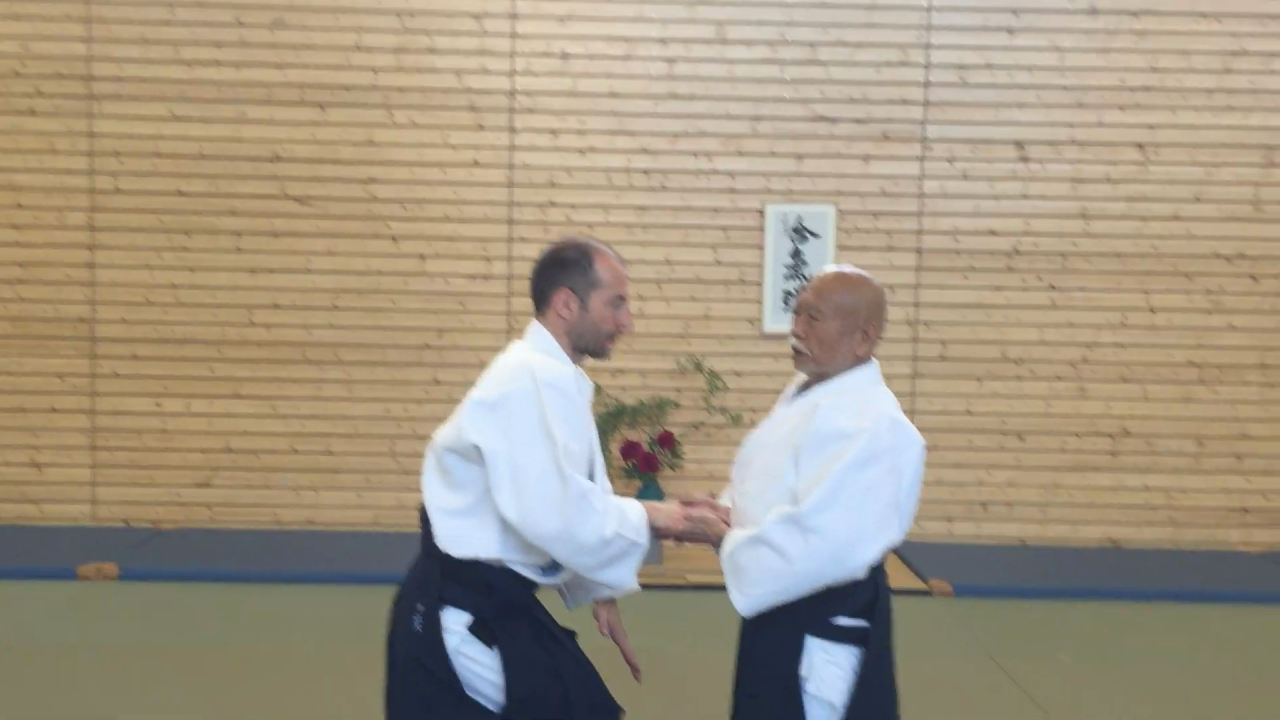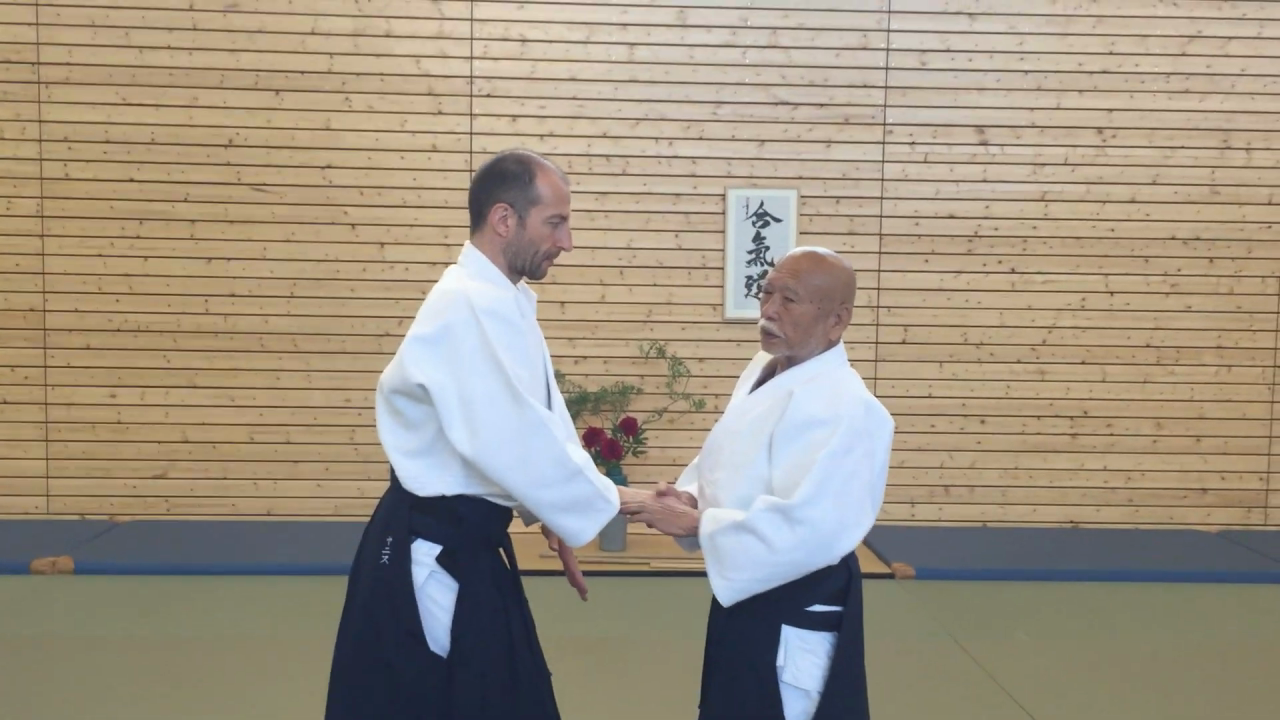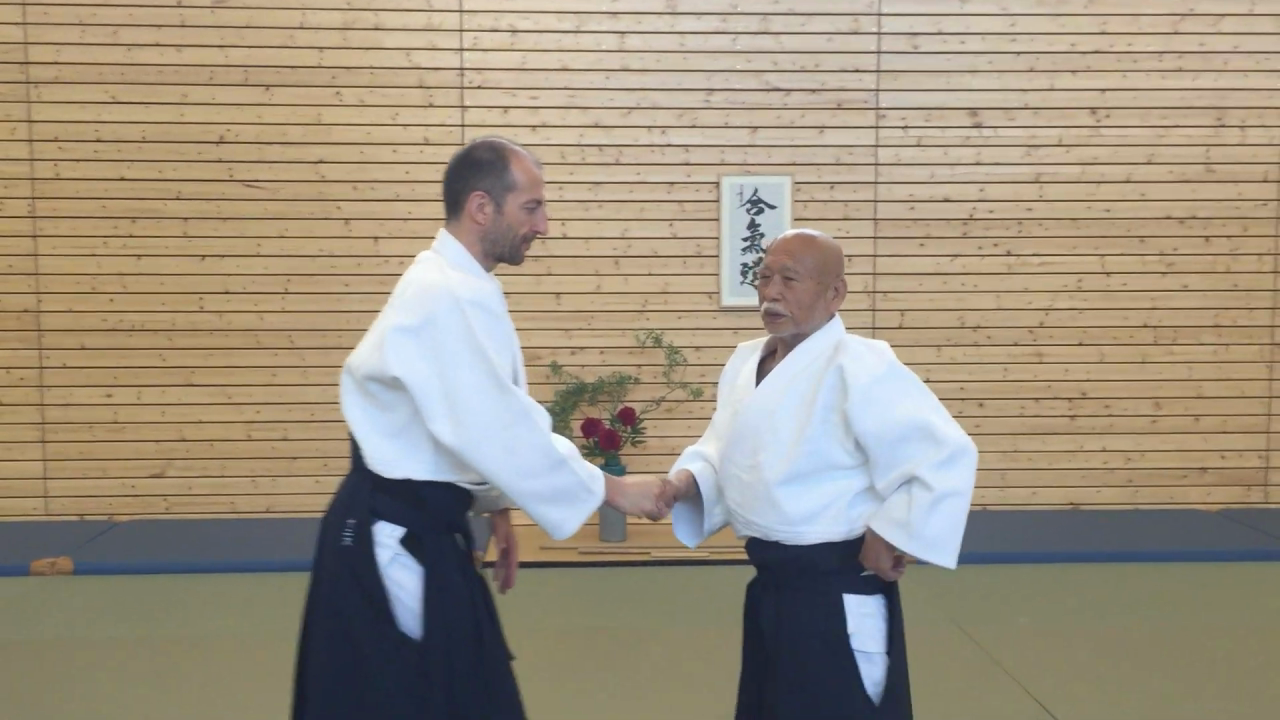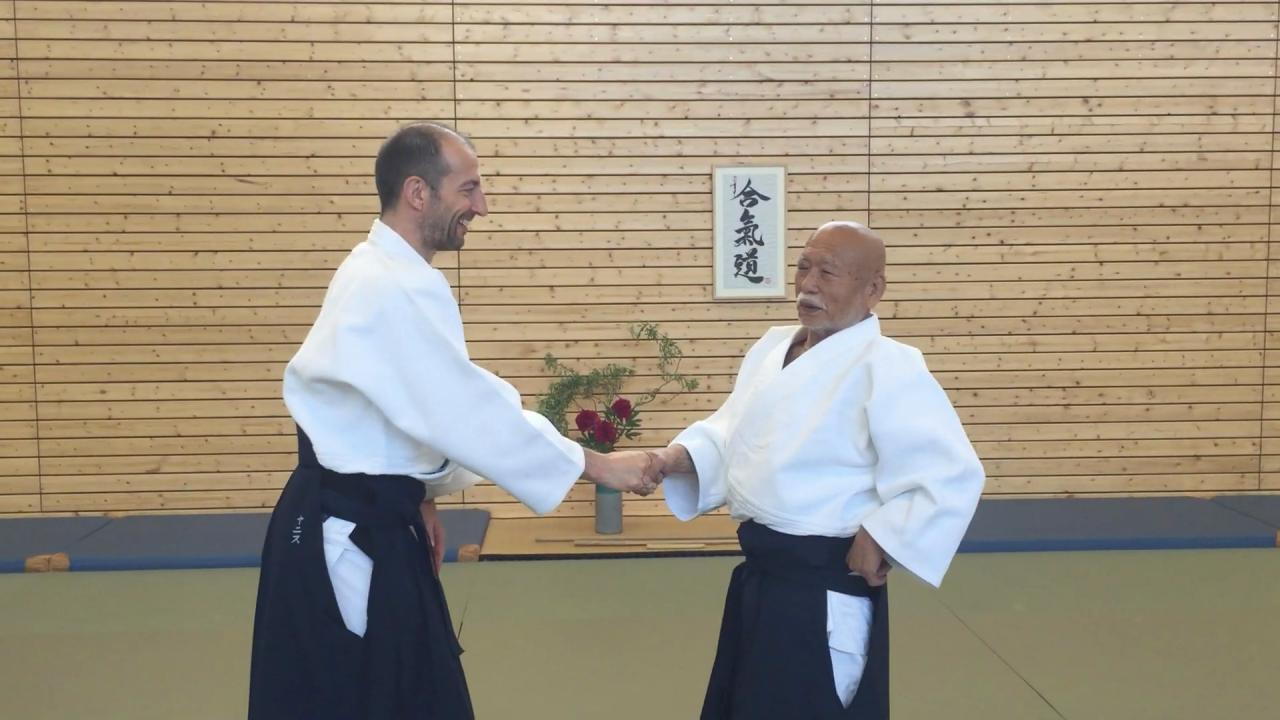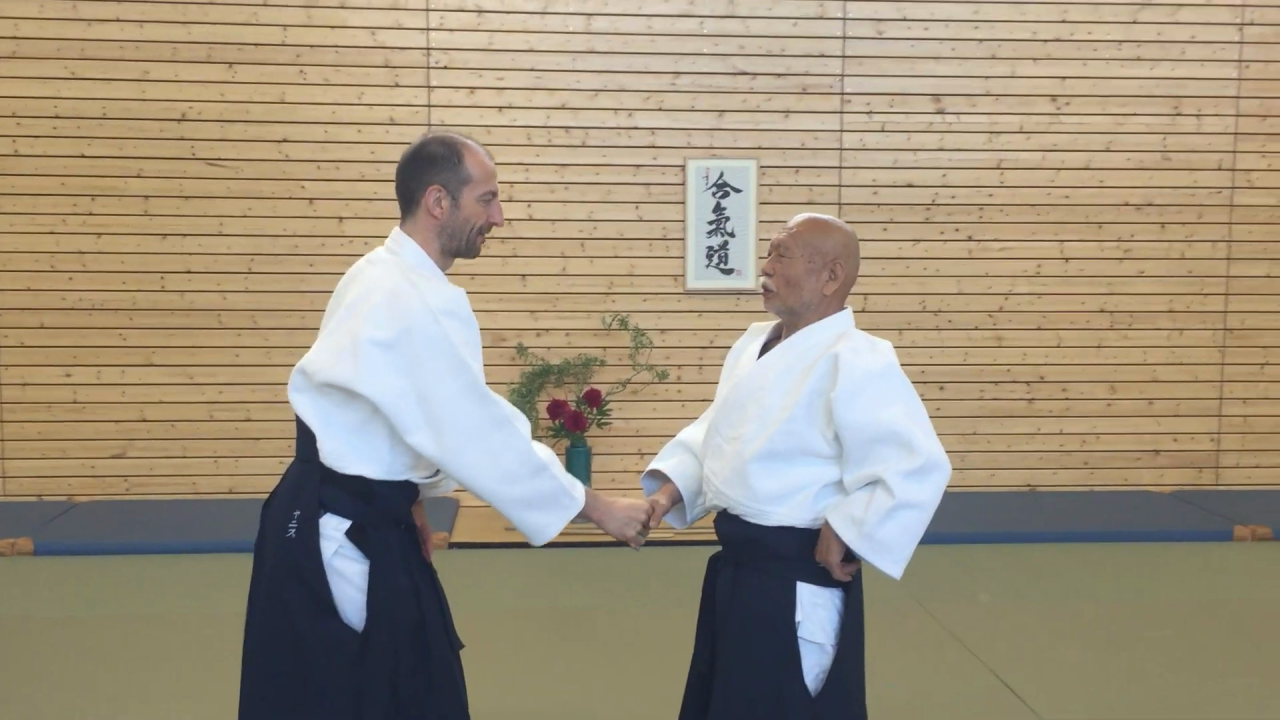
dt=1s
person 1, frame 1
left shoulder: (554, 378)
right shoulder: (531, 380)
left elbow: (577, 498)
right elbow: (552, 517)
left wrist: (599, 592)
right wrist: (645, 518)
left hip: (492, 610)
right hip: (462, 620)
person 1, frame 2
left shoulder: (505, 298)
right shoulder: (472, 304)
left elbow: (537, 425)
right elbow: (518, 440)
left wrist: (553, 521)
right wrist: (615, 499)
left hip: (467, 545)
right hip: (432, 555)
person 1, frame 3
left shoulder: (456, 286)
right shoulder: (448, 297)
right elbow: (499, 430)
left wrist: (497, 512)
right wrist: (612, 491)
left hip: (423, 533)
right hip: (391, 542)
person 1, frame 4
left shoulder: (381, 271)
right shoulder: (396, 289)
right elbow: (470, 411)
left wrist: (417, 498)
right wrist: (597, 465)
left hip: (363, 524)
right hip: (346, 539)
person 1, frame 5
left shoulder: (382, 273)
right shoulder: (422, 302)
right elbow: (480, 435)
left wrist: (402, 499)
right wrist: (598, 508)
left hip: (340, 518)
right hip: (339, 535)
person 2, frame 1
left shoulder: (870, 424)
right shoulder: (808, 391)
left elbow: (826, 547)
left wrist: (724, 535)
right wrist: (729, 510)
left hip: (826, 626)
right hip: (782, 613)
person 2, frame 2
left shoulder: (840, 406)
right shoulder: (764, 372)
left elbow: (807, 527)
left wrist: (696, 522)
right wrist: (690, 497)
left hip: (799, 613)
right hip: (751, 596)
person 2, frame 3
left shoulder: (860, 367)
right shoulder: (744, 362)
left elbow: (946, 457)
right elbow: (728, 451)
left wrist: (890, 535)
right wrist: (687, 481)
left hip: (838, 596)
right hip: (774, 586)
person 2, frame 4
left shoulder: (888, 369)
right shoulder: (770, 348)
left elbow: (951, 475)
right elbow: (732, 431)
left wrist: (881, 541)
right wrist: (682, 456)
left hip: (825, 593)
right hip: (760, 577)
person 2, frame 5
left shoulder: (857, 361)
right shoulder: (752, 344)
left elbow: (917, 467)
right elbow: (716, 431)
left wrist: (846, 535)
right wrist: (672, 486)
left hip: (799, 584)
right hip: (737, 568)
